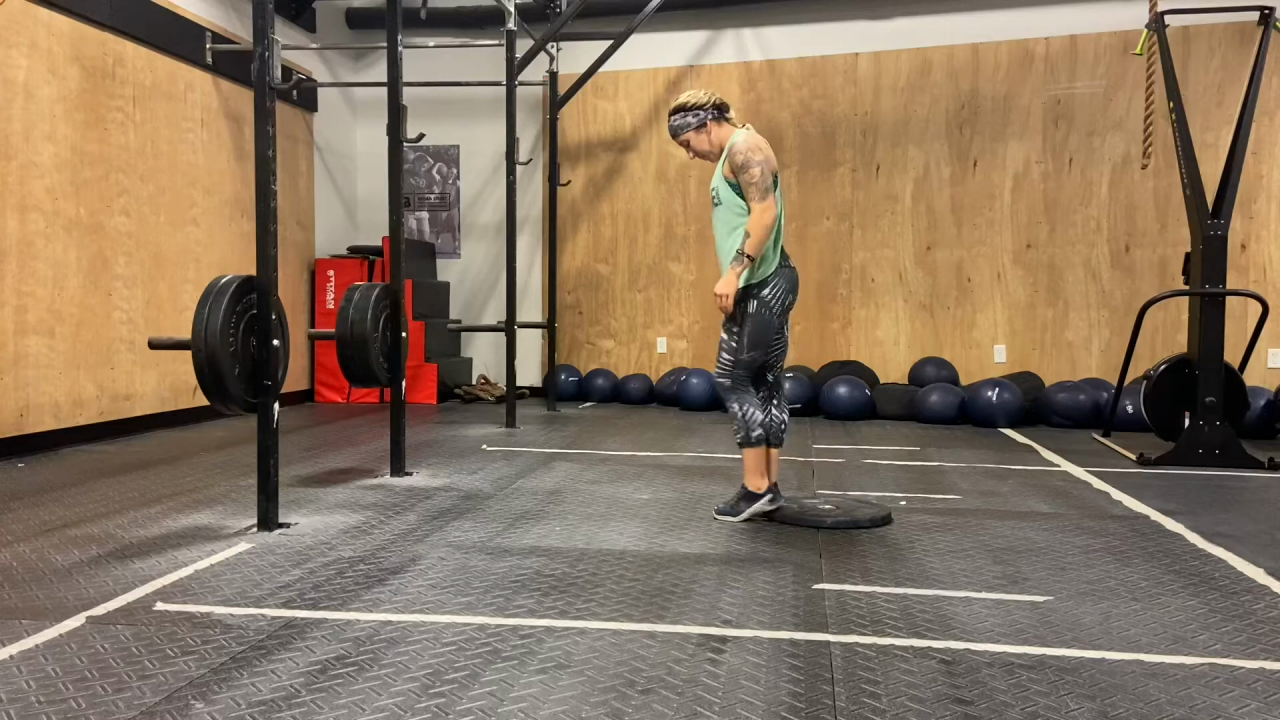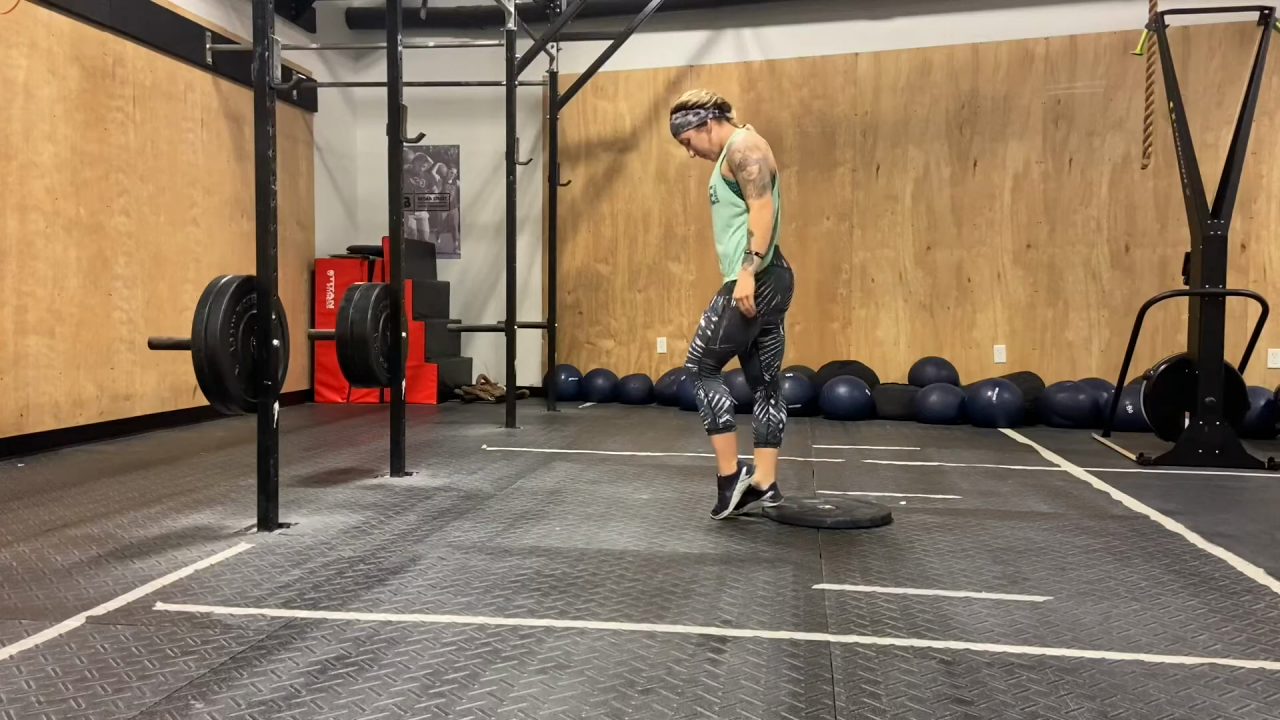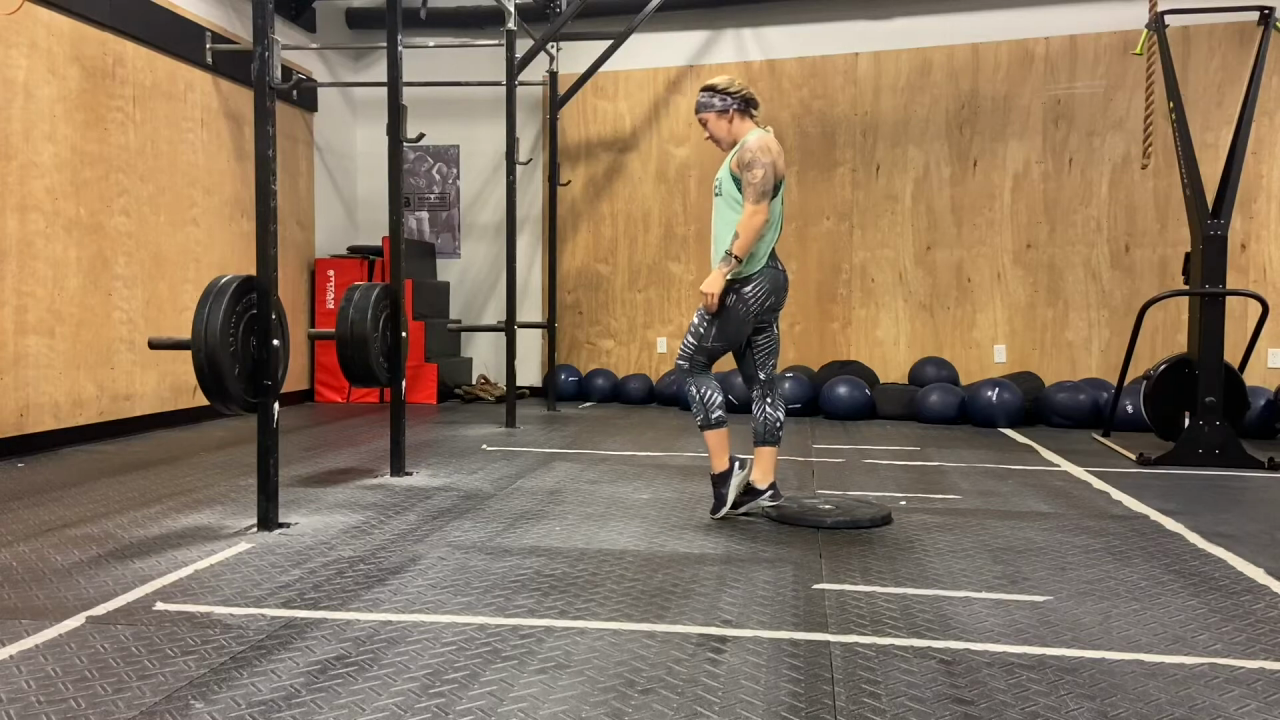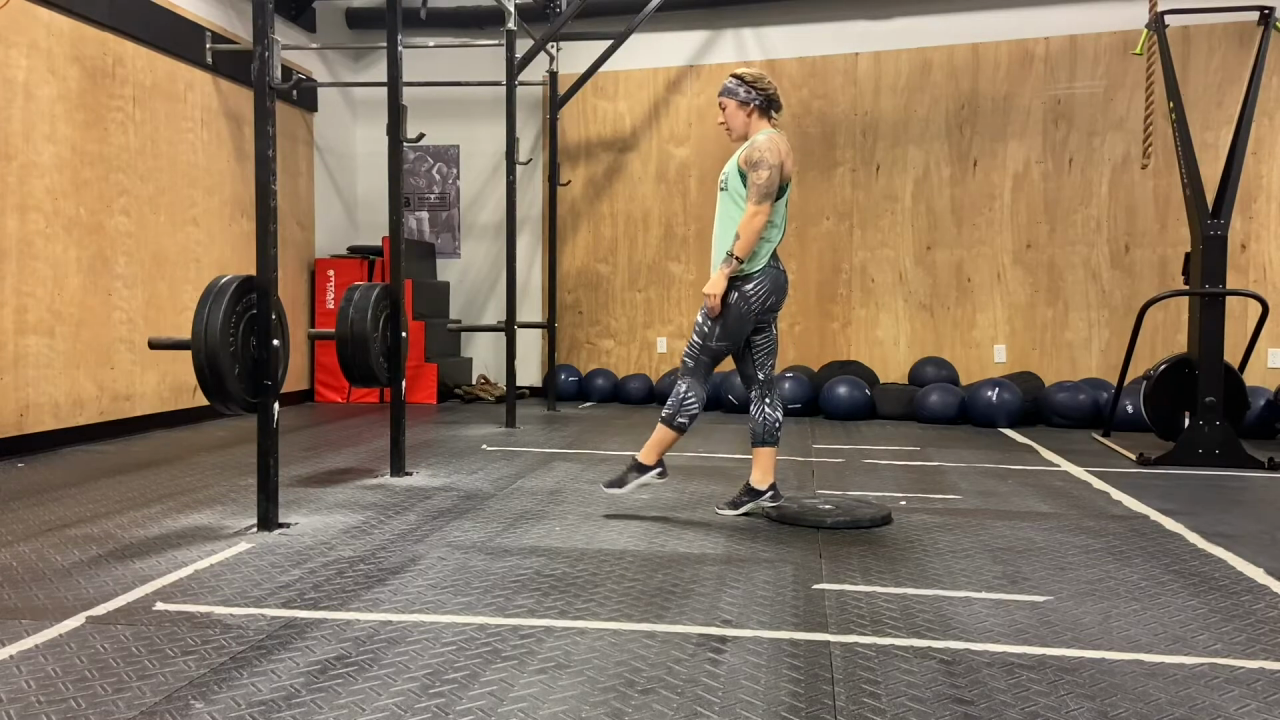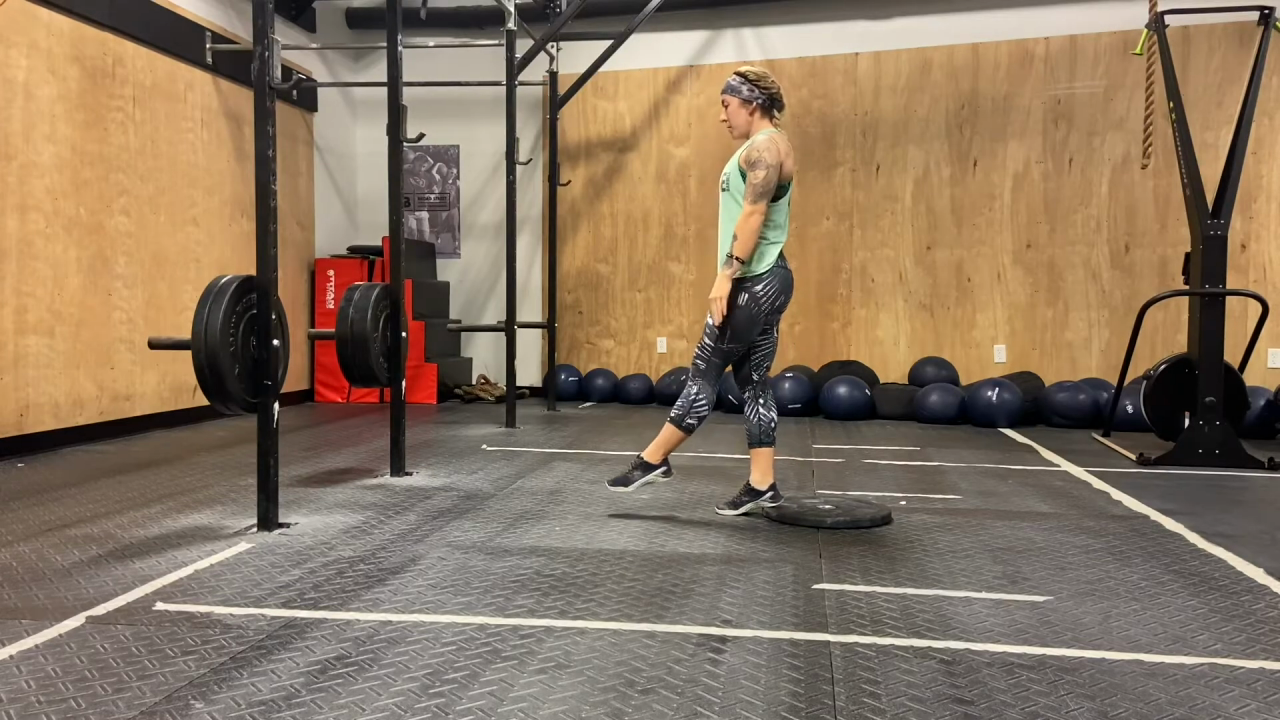
dt=0.4s
person 1, frame 1
left shoulder: (744, 146)
right shoulder: (735, 155)
left elbow: (764, 214)
left wrist: (732, 273)
right wrist: (739, 276)
left hip: (760, 285)
right hip: (768, 283)
left knee: (732, 380)
right knee: (765, 384)
left ankle: (759, 488)
right ankle: (762, 486)
person 1, frame 2
left shoulder: (743, 146)
right shoulder: (735, 154)
left elbow: (763, 210)
left wrist: (746, 273)
left hip: (756, 281)
right hip: (767, 281)
left knee: (702, 366)
right knee: (764, 383)
left ankle: (731, 471)
right ankle: (764, 484)
person 1, frame 3
left shoulder: (755, 145)
right shoulder: (750, 149)
left elbow: (756, 214)
left wrist: (720, 271)
left hip: (749, 282)
right hip: (761, 280)
left knee: (693, 364)
right knee: (761, 382)
left ankle: (725, 468)
right ankle: (763, 483)
person 1, frame 4
left shoulder: (765, 146)
right shoulder: (759, 148)
left elbow: (757, 215)
left wrist: (722, 273)
left hip: (748, 282)
right hip: (760, 280)
left knee: (695, 368)
right knee: (759, 382)
left ankle: (649, 461)
right ankle: (763, 485)
person 1, frame 5
left shoulder: (765, 145)
right shoulder: (760, 147)
left elbow: (753, 216)
left wrist: (725, 276)
right wrist: (730, 277)
left hip: (756, 282)
right hip: (763, 281)
left knee: (706, 372)
right knee: (752, 382)
left ankle: (653, 460)
right ankle: (762, 485)
